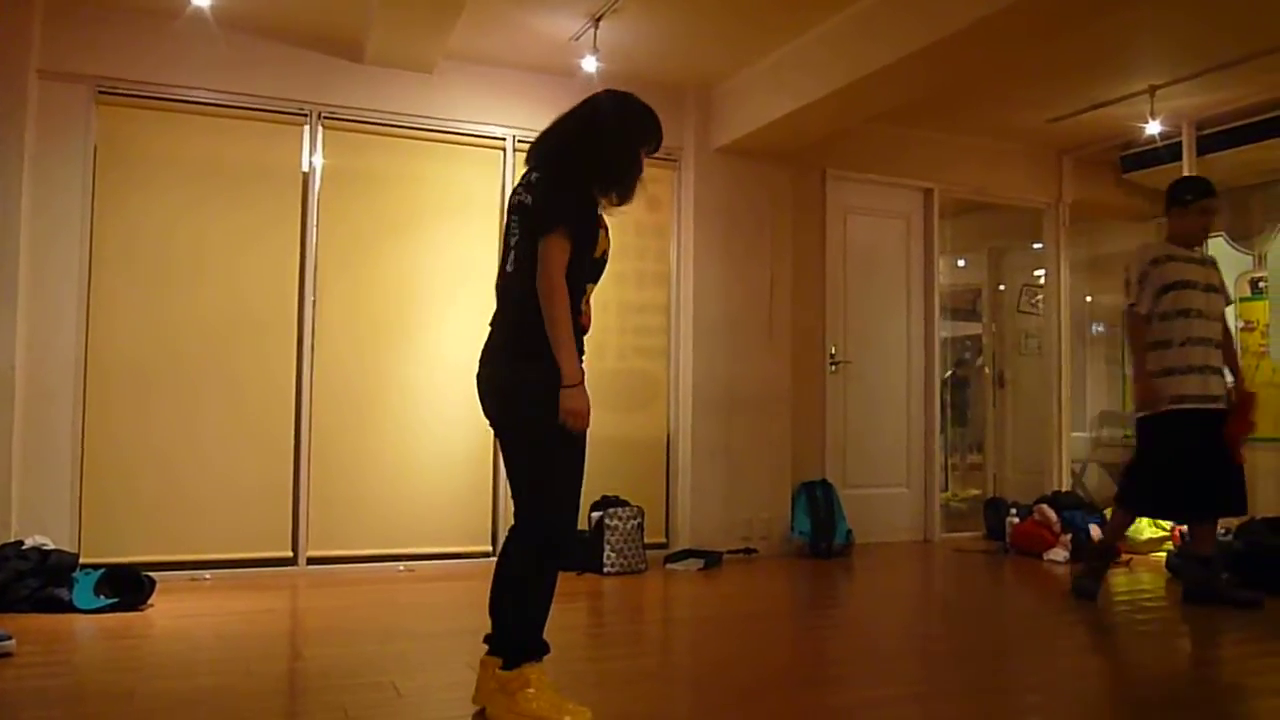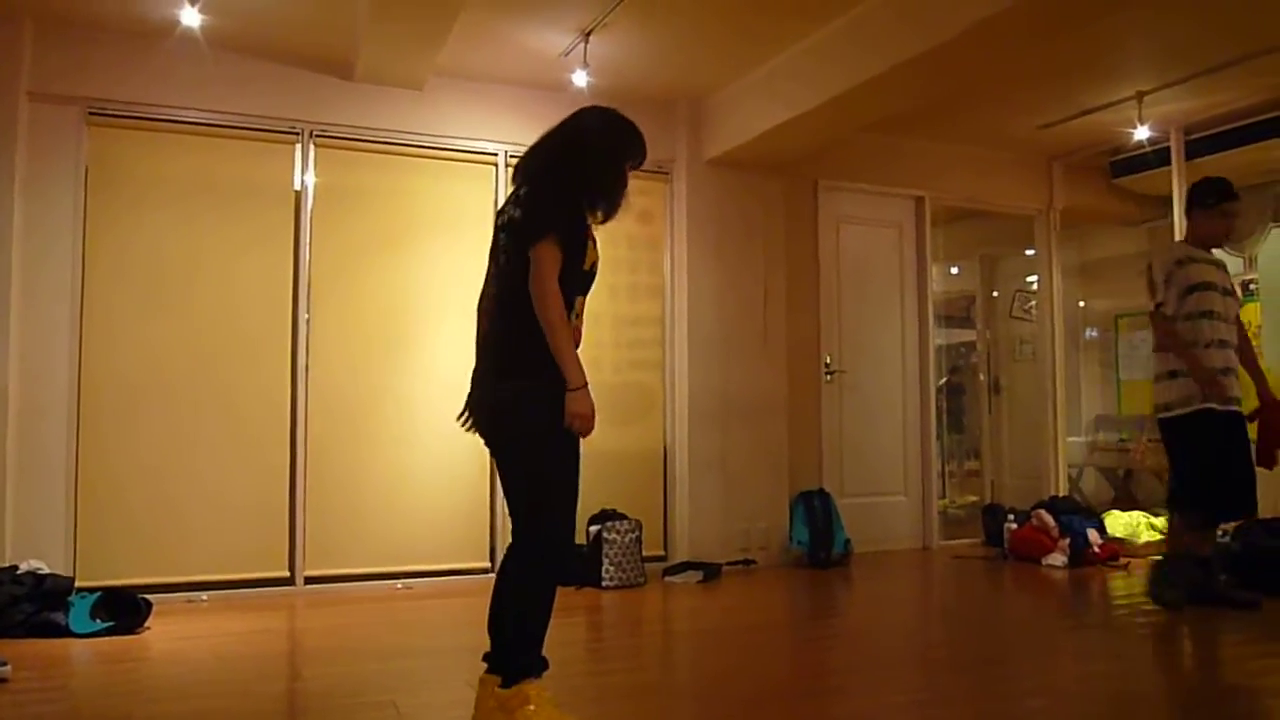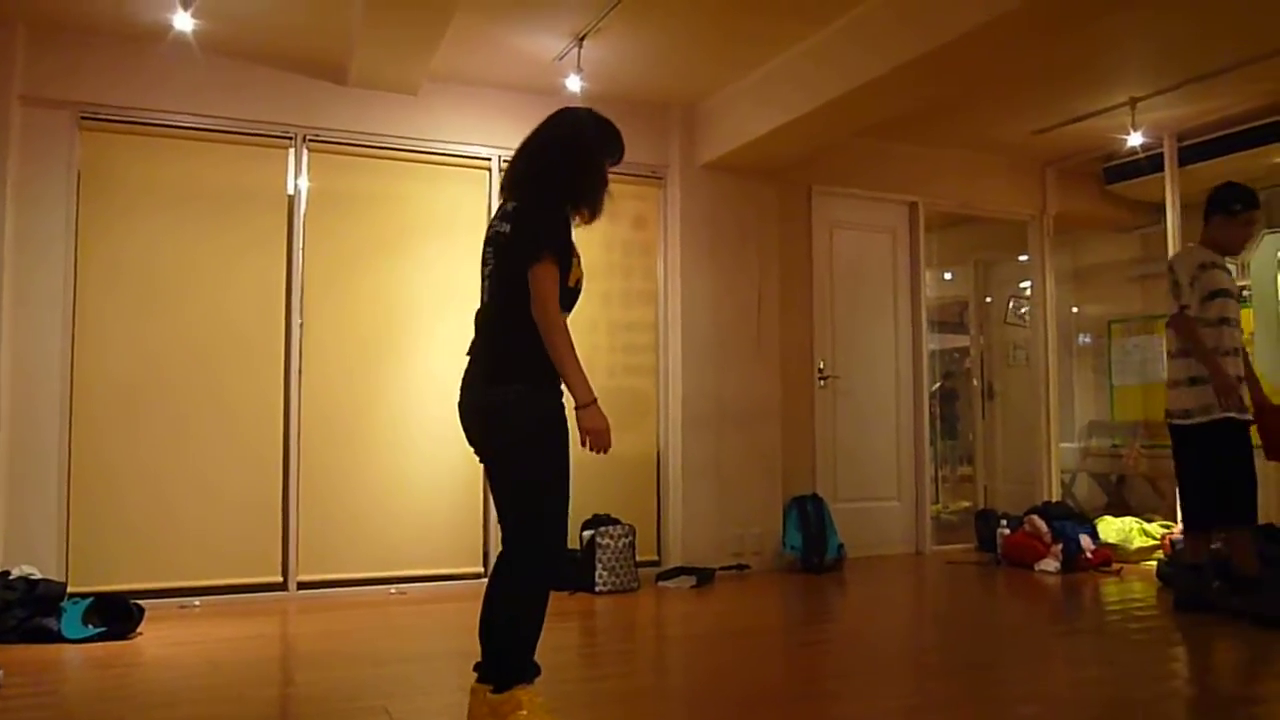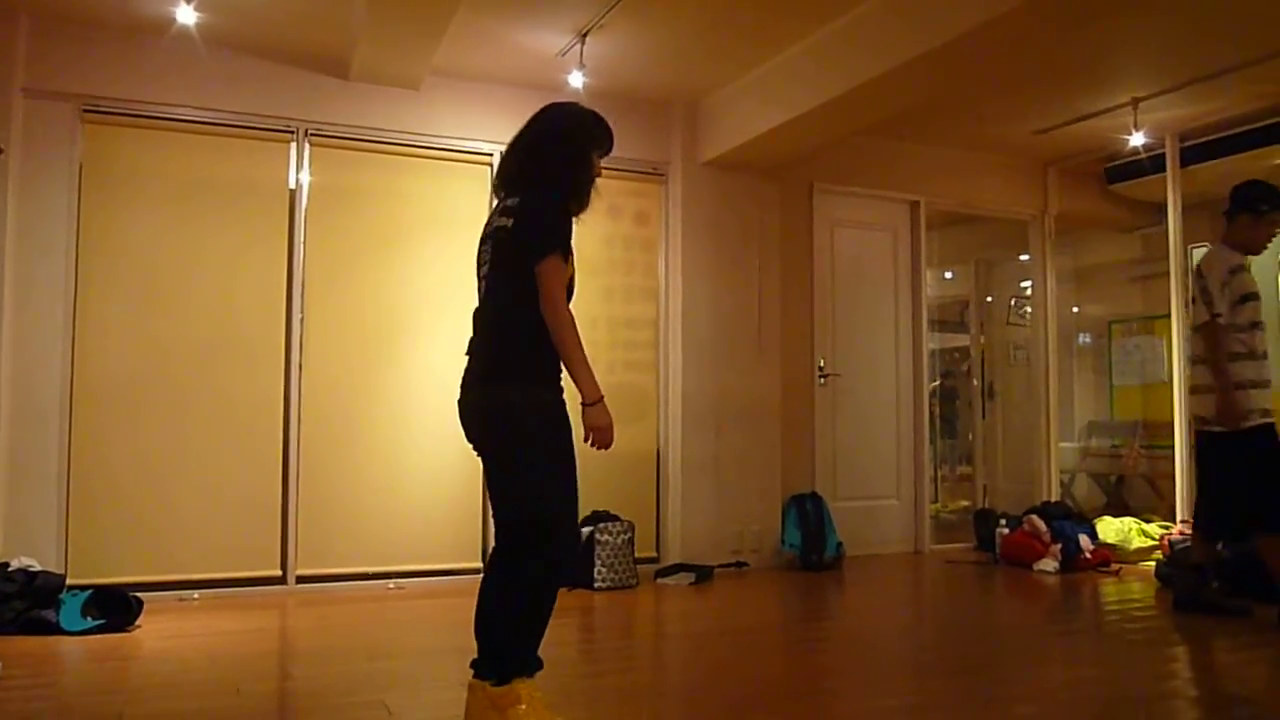
dt=0.2s
person 1, frame 1
left shoulder: (539, 181)
right shoulder: (570, 182)
right elbow: (551, 279)
right wrist: (570, 378)
left hip: (506, 369)
right hip: (536, 375)
left knee: (535, 522)
right knee: (551, 524)
left ankle: (500, 667)
person 1, frame 2
left shoulder: (522, 199)
right shoulder: (559, 195)
left elbow: (491, 298)
right elbow: (545, 288)
left wrist: (487, 381)
right wrist: (575, 383)
left hip: (501, 385)
right hip: (533, 388)
left knee: (531, 538)
right knee: (548, 540)
person 1, frame 3
left shoulder: (513, 212)
right shoulder: (545, 209)
right elbow: (545, 310)
right wrist: (586, 399)
left hip: (488, 394)
right hip: (522, 398)
left knee: (523, 545)
right knee: (540, 547)
person 1, frame 4
left shoulder: (507, 211)
right shoulder: (545, 206)
right elbow: (553, 308)
right wrist: (592, 397)
left hip: (488, 393)
right hip: (522, 395)
left knee: (517, 541)
right knee: (553, 541)
person 2, frame 1
left shoulder: (1209, 265)
right shoulder: (1150, 259)
left elbow: (1221, 328)
right elbow: (1136, 321)
left wrist: (1238, 379)
right wrist: (1142, 377)
left hip: (1210, 394)
right hip: (1163, 396)
left knee: (1213, 485)
right knee: (1147, 483)
left ankle: (1203, 575)
right ankle: (1098, 560)
person 2, frame 2
left shoulder: (1219, 268)
right shoulder: (1169, 259)
left elbow: (1236, 331)
right elbow: (1162, 322)
left wrist: (1262, 385)
right wrist: (1199, 370)
left hip: (1223, 396)
right hip: (1185, 396)
left knee: (1226, 487)
right knee: (1199, 485)
left ankle: (1202, 575)
right ankle: (1171, 570)
person 2, frame 3
left shoulder: (1223, 272)
right shoulder: (1189, 261)
right elbow: (1183, 323)
left wrist: (1258, 393)
right wrist: (1219, 376)
left hip: (1226, 403)
right hip: (1201, 403)
left knee: (1213, 496)
right knee: (1224, 495)
left ankle: (1195, 583)
right ankle: (1251, 587)
person 2, frame 4
left shoulder: (1234, 267)
right shoulder: (1218, 263)
right elbow: (1210, 330)
right wrist: (1227, 393)
left hip: (1242, 407)
right hip: (1230, 408)
left knee: (1220, 503)
left ankle: (1197, 585)
